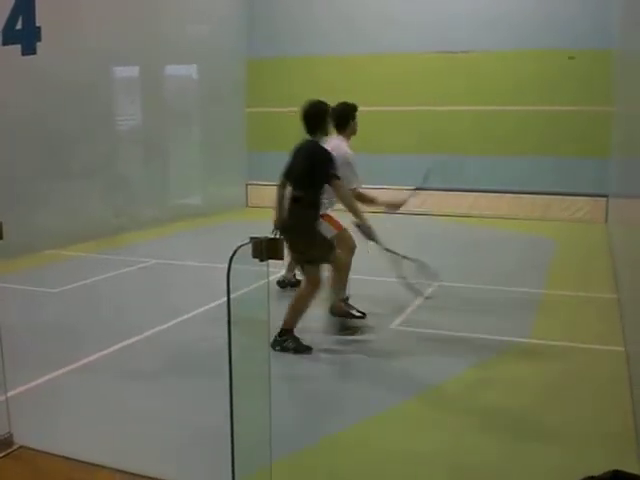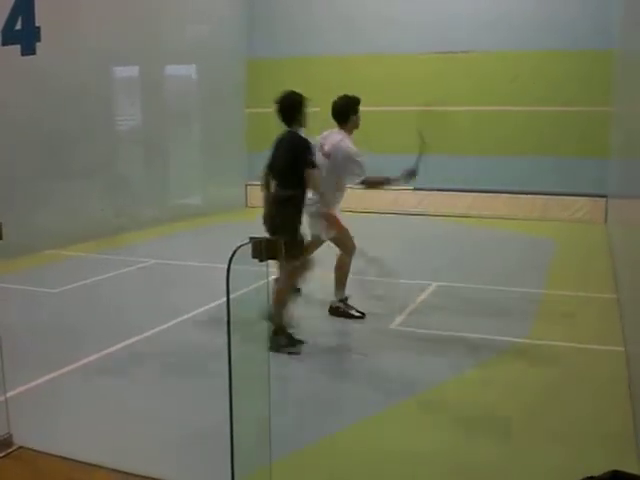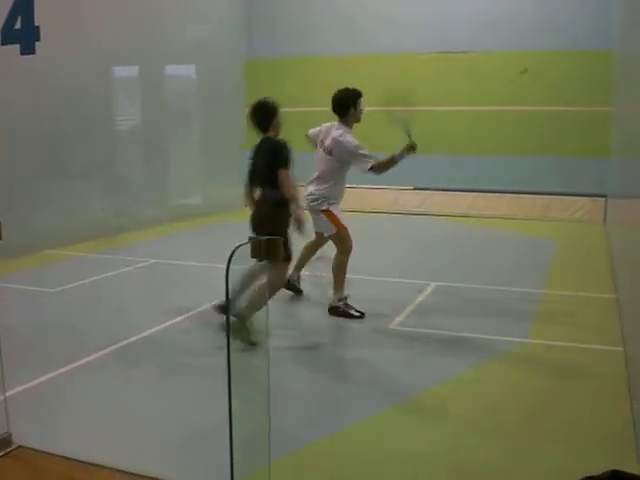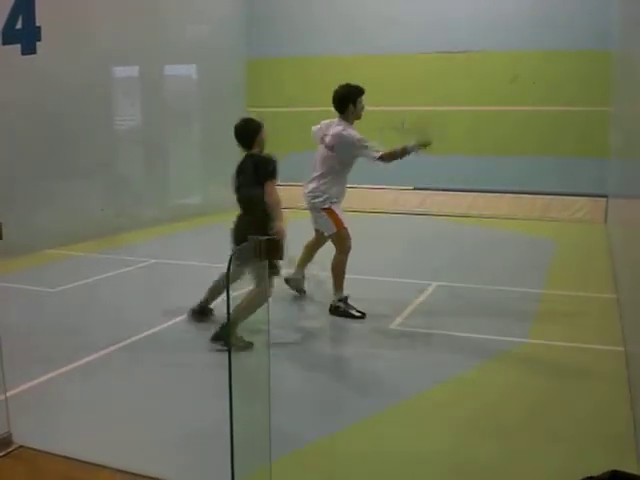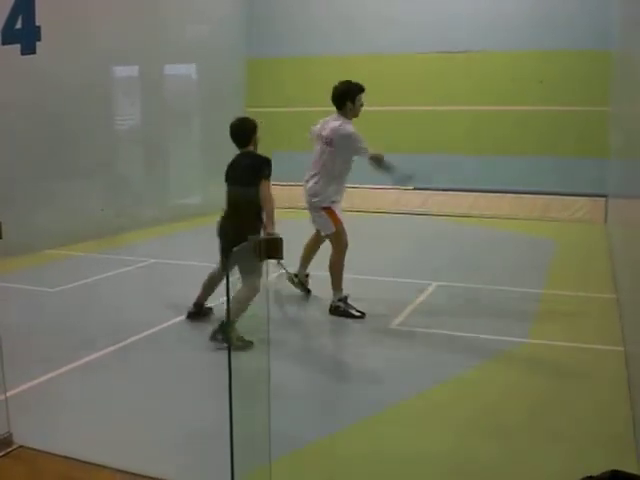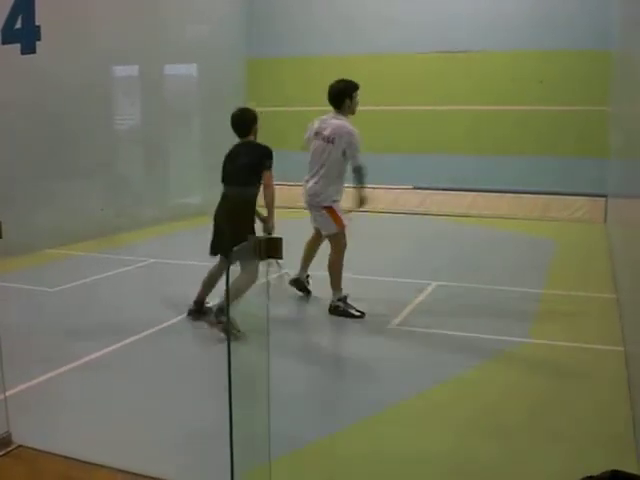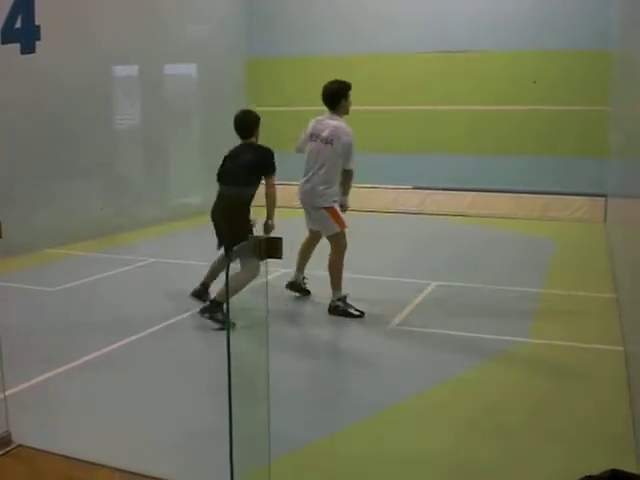
dt=0.1s
person 1, frame 1
left shoulder: (300, 149)
right shoulder: (321, 155)
left elbow: (282, 183)
right elbow: (340, 191)
left wrist: (279, 215)
right wrist: (362, 221)
left hip: (293, 219)
right hip: (301, 225)
left knee: (341, 261)
right knee: (313, 281)
left ankle: (338, 313)
right ankle: (284, 336)
person 1, frame 2
left shoulder: (281, 142)
right shoulder: (301, 144)
left elbow: (266, 178)
right elbow: (313, 180)
left wrist: (268, 206)
left hip: (277, 213)
right hip: (286, 217)
left knee: (302, 263)
right knee: (289, 273)
left ankle: (276, 313)
right ankle: (278, 332)
person 1, frame 3
left shoulder: (257, 151)
right shoulder: (279, 147)
left elbow: (248, 193)
right elbow: (286, 181)
right wrist: (297, 208)
left hip: (261, 216)
right hip: (274, 218)
left knee: (264, 265)
right knee: (277, 276)
left ankle: (230, 304)
right ankle: (240, 318)
person 1, frame 4
left shoulder: (241, 167)
right shoulder: (266, 162)
right elbow: (270, 193)
right wrist: (278, 222)
left hip: (243, 227)
right hip: (258, 226)
left knee: (234, 272)
right knee: (264, 289)
left ankle: (201, 308)
right ankle: (227, 330)
person 1, frame 5
left shoulder: (233, 165)
right shoulder: (261, 161)
right elbow: (265, 194)
left wrist: (263, 224)
right wrist: (270, 225)
left hip: (228, 222)
right hip: (247, 226)
left knee: (223, 268)
right knee: (251, 284)
left ankle: (197, 308)
right ankle: (227, 329)
person 1, frame 6
left shoulder: (230, 155)
right shoulder: (263, 151)
right elbow: (268, 185)
left wrist: (259, 216)
right wrist: (270, 217)
left hip: (222, 214)
right hip: (240, 216)
left knee: (224, 263)
right knee: (250, 271)
left ankle: (198, 306)
right ankle: (222, 310)
person 1, frame 7
left shoulder: (229, 156)
right shoulder: (265, 154)
right elbow: (271, 188)
right wrist: (269, 218)
left hip: (219, 210)
right hip: (239, 213)
left knee: (229, 252)
right knee: (251, 268)
left ankle: (203, 290)
right ankle: (216, 304)
person 2, frame 1
left shoulder: (327, 143)
right shoulder: (344, 153)
right elbow: (354, 193)
right wrist: (385, 204)
right knee: (348, 246)
left ankle: (287, 277)
right ankle: (339, 302)
person 2, frame 2
left shoulder: (327, 136)
right shoulder: (346, 149)
right elbow: (366, 182)
right wrist: (399, 178)
left hip: (314, 200)
right hip: (320, 205)
left knee: (317, 241)
right knee: (348, 248)
right ankle: (338, 302)
person 2, frame 3
left shoulder: (326, 129)
right shoulder: (346, 143)
left elbow: (310, 135)
right elbow: (377, 168)
right wrist: (402, 153)
left hip: (317, 196)
right hip: (322, 201)
left knee: (320, 239)
right knee: (344, 245)
left ankle: (293, 277)
right ankle: (338, 302)
person 2, frame 4
left shoulder: (327, 126)
right shoulder: (349, 137)
left elbow: (314, 133)
right elbow: (384, 157)
right wrist: (413, 147)
left hip: (318, 194)
right hip: (324, 198)
left knee: (320, 237)
right knee: (344, 245)
left ankle: (297, 276)
right ankle: (338, 301)
person 2, frame 5
left shoulder: (325, 123)
right shoulder: (347, 132)
left elbow: (313, 135)
right elbow: (373, 157)
right wrist: (388, 167)
left hip: (315, 190)
right hip: (323, 196)
left knee: (320, 235)
right knee: (341, 245)
left ankle: (300, 274)
right ankle: (338, 301)
person 2, frame 6
left shoulder: (320, 123)
right shoulder: (347, 131)
left elbow: (309, 144)
right elbow: (357, 166)
right wrist: (360, 190)
left hip: (313, 190)
right hip: (324, 196)
left knee: (319, 235)
right knee: (339, 244)
left ankle: (300, 277)
right ankle: (337, 300)
person 2, frame 7
left shoulder: (314, 124)
right shoulder: (344, 132)
left elbow: (300, 148)
right elbow: (347, 171)
right wrist: (344, 197)
left hip: (307, 192)
right hip: (324, 197)
left knee: (314, 235)
right knee: (339, 245)
left ankle: (297, 279)
right ankle: (337, 301)
